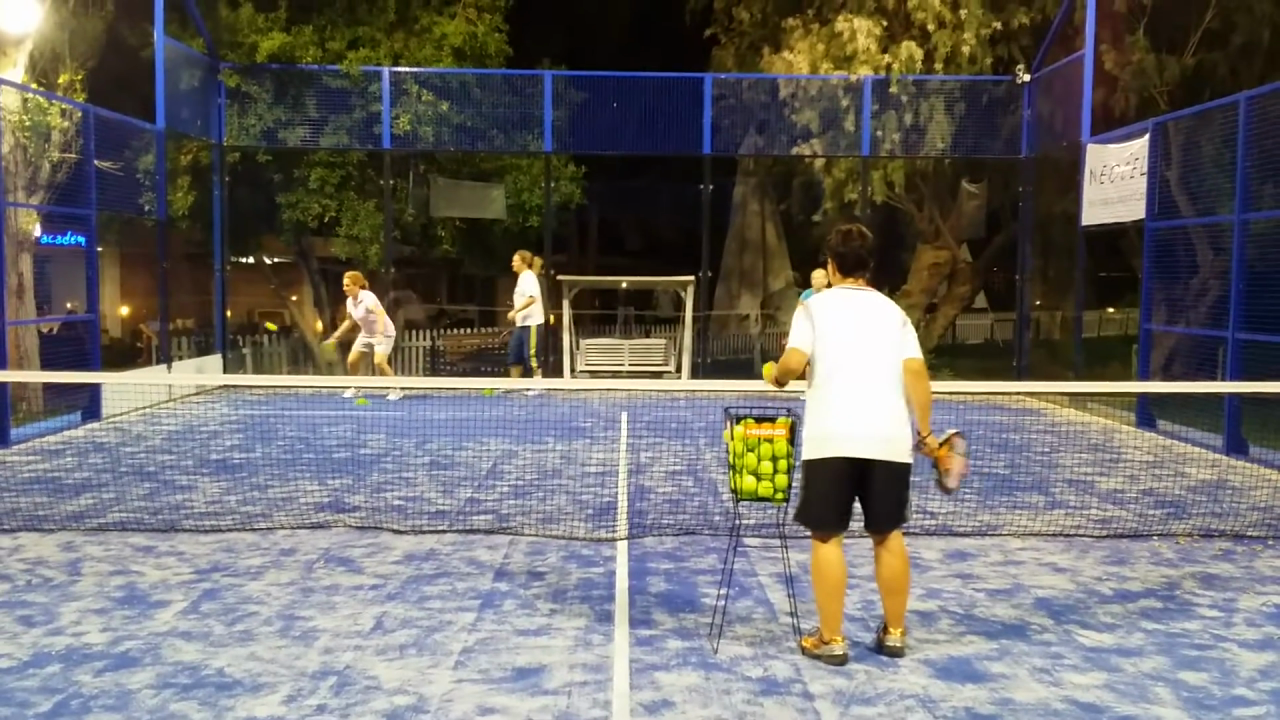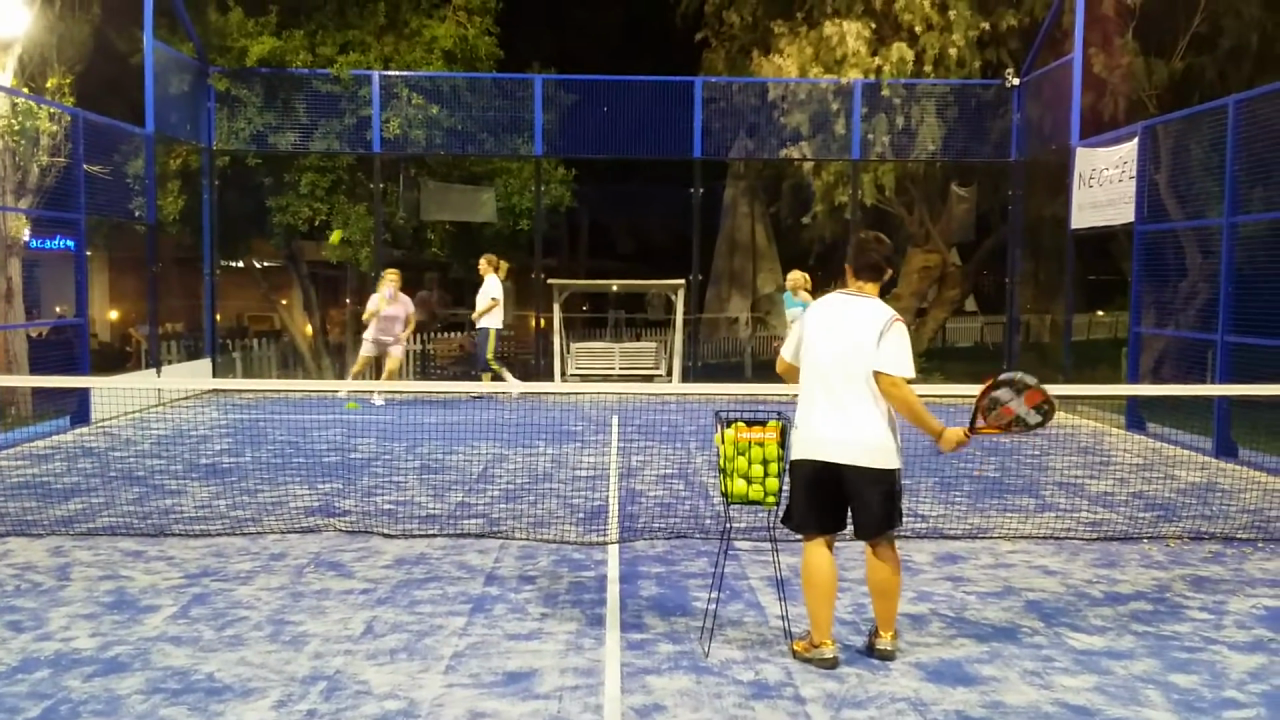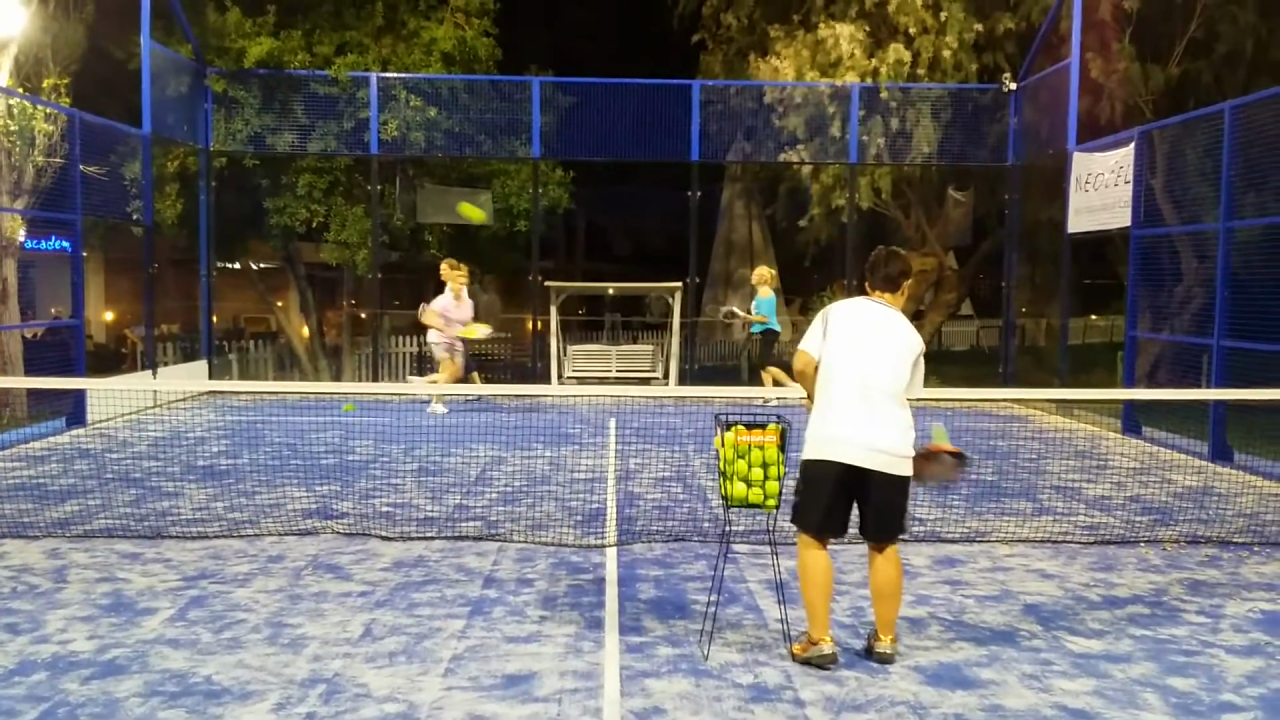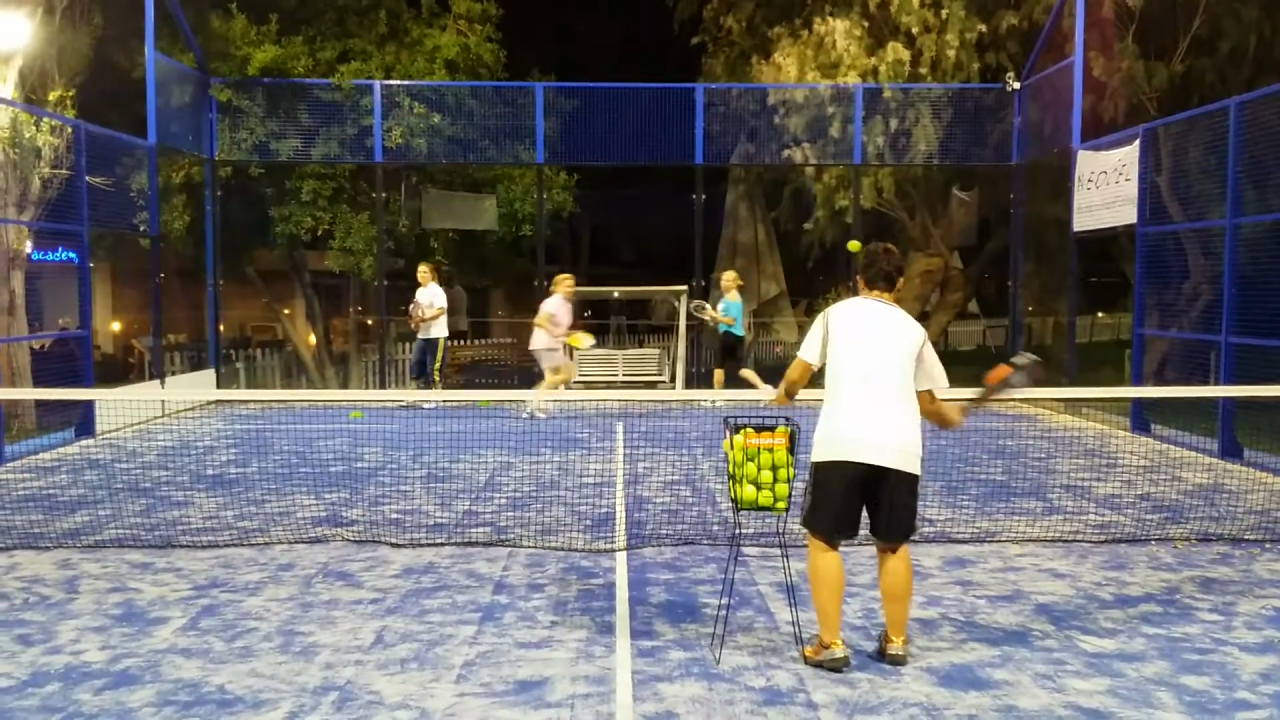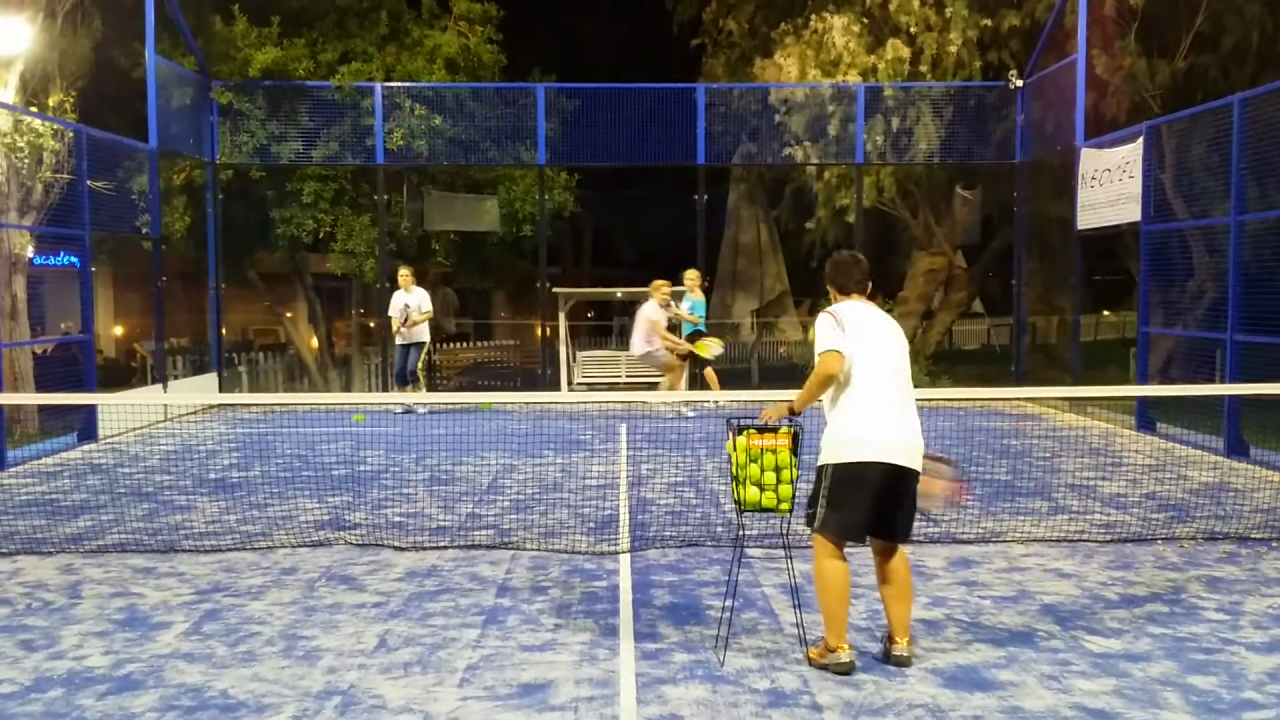
dt=0.4s
person 1, frame 1
left shoulder: (815, 306)
right shoulder: (892, 311)
left elbow: (794, 363)
right elbow: (915, 372)
left wrist: (776, 375)
right wrist: (924, 430)
left hip: (830, 439)
right hip: (887, 441)
left knee: (827, 537)
right knee: (888, 536)
left ankle: (830, 639)
right ankle: (894, 633)
person 1, frame 2
left shoulder: (815, 310)
right shoulder: (887, 320)
left elbow: (785, 369)
right elbow: (891, 388)
right wrist: (939, 432)
left hip: (813, 445)
right hip: (870, 449)
left knee: (817, 540)
right knee: (880, 541)
left ankle: (821, 642)
right ankle: (885, 636)
person 1, frame 3
left shoulder: (836, 312)
right shoulder: (911, 335)
left elbow: (802, 366)
left wrist: (817, 393)
left hip: (830, 445)
right hip: (889, 453)
left knee: (813, 539)
right knee: (883, 546)
left ankle: (819, 641)
right ankle: (884, 640)
person 1, frame 4
left shoulder: (836, 314)
right shoulder: (914, 331)
left elbow: (801, 371)
right elbow: (928, 401)
left wrist: (786, 392)
right wrist: (950, 418)
left hip: (840, 447)
right hip: (898, 452)
left knee: (823, 542)
right knee: (892, 545)
left ankle: (830, 645)
right ankle: (895, 641)
person 1, frame 5
left shoulder: (833, 317)
right shoulder: (891, 325)
left elbow: (831, 368)
left wrist: (793, 406)
left hip: (856, 448)
right hip: (904, 449)
left knee: (829, 543)
right knee: (888, 546)
left ankle: (835, 648)
right ankle: (900, 642)
